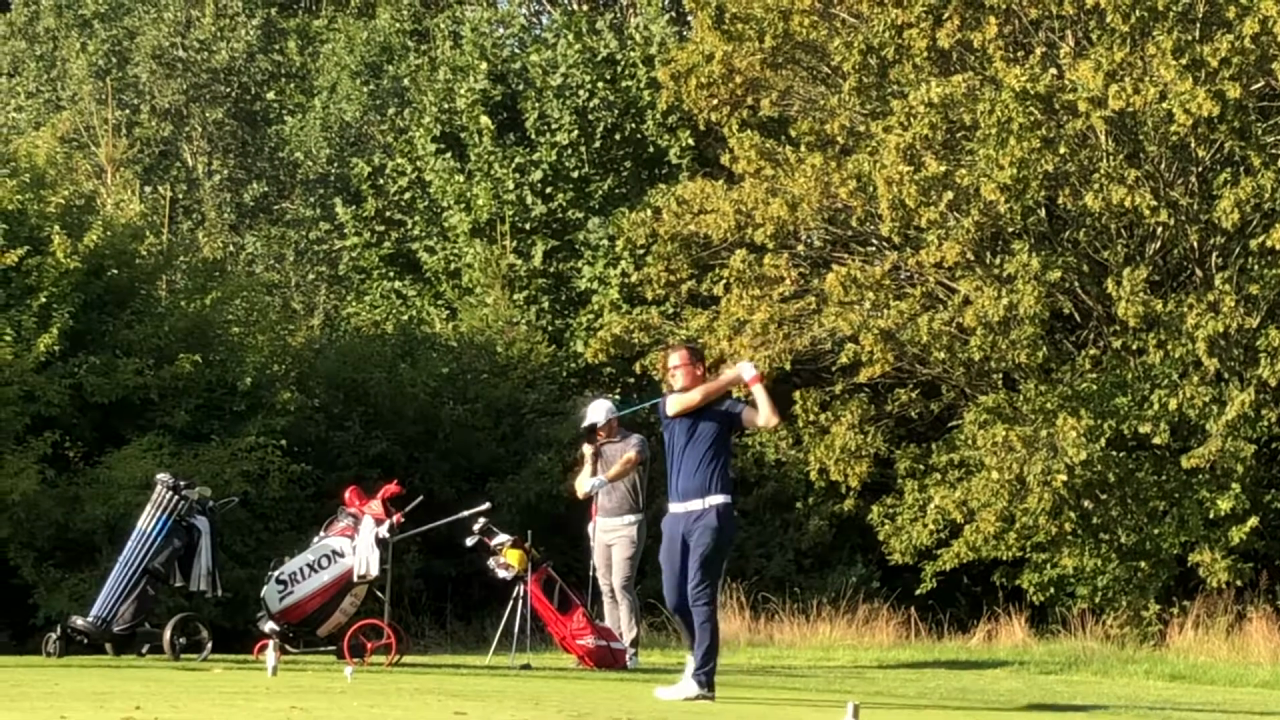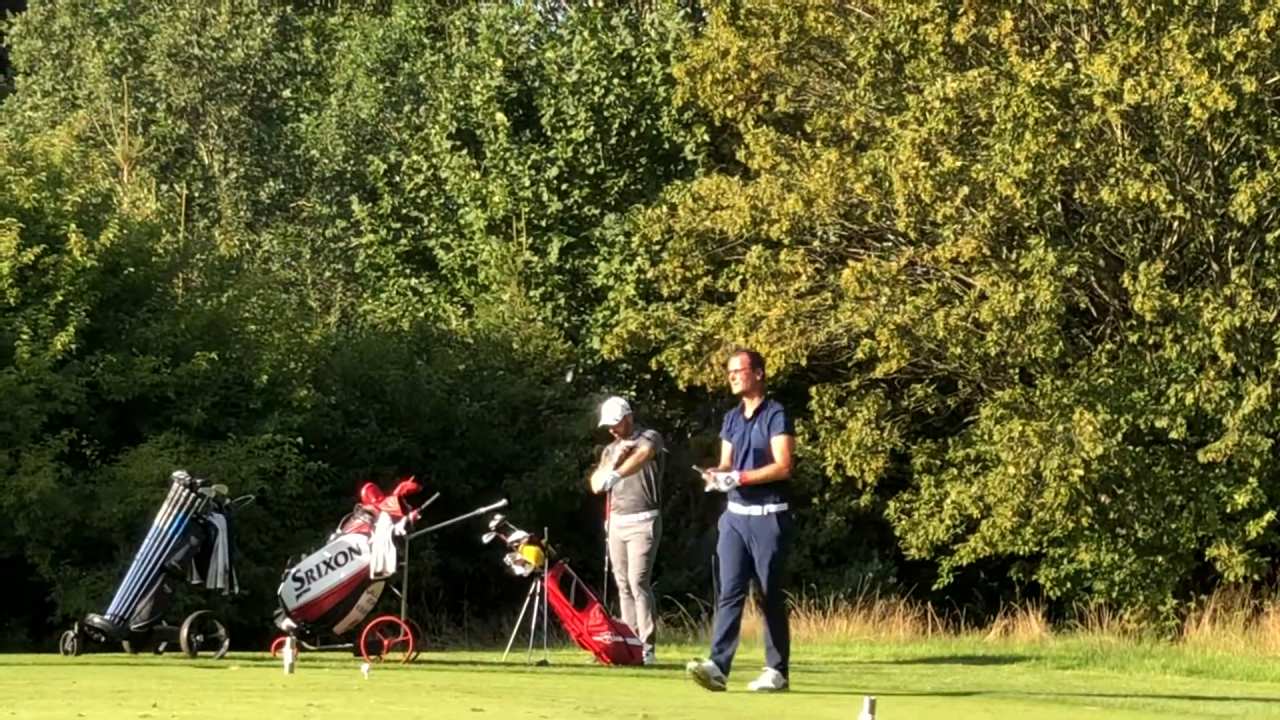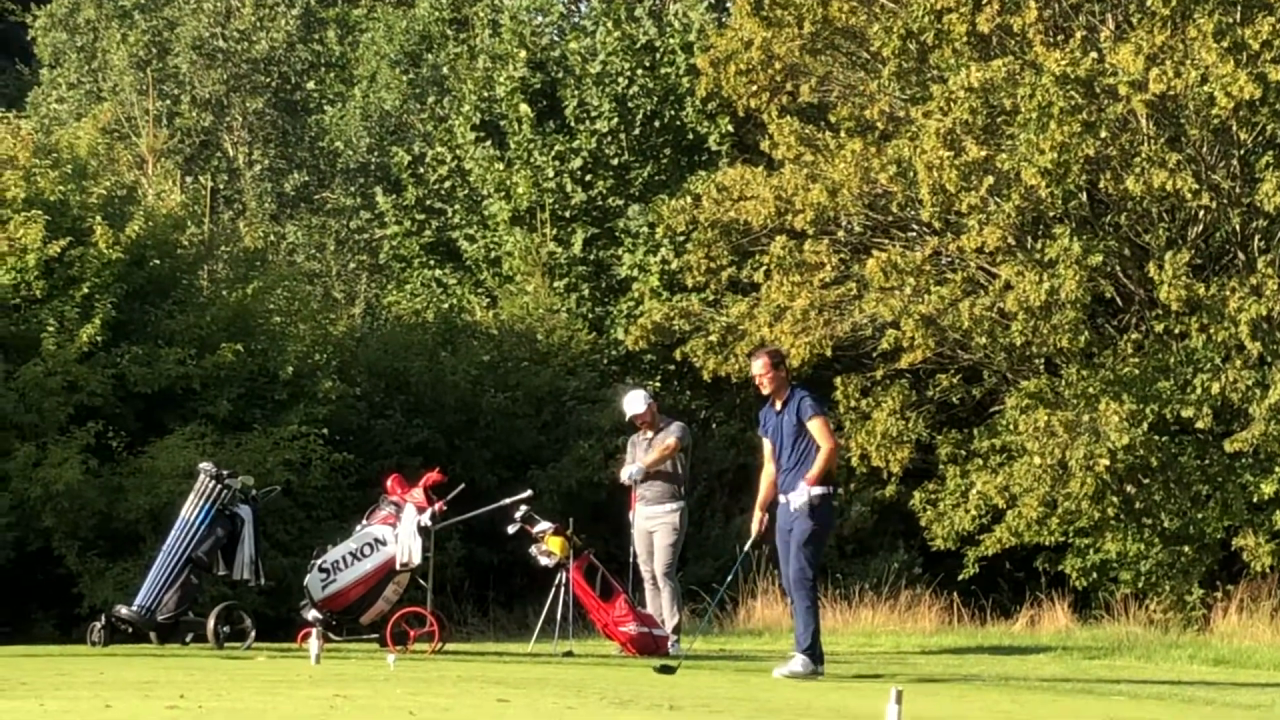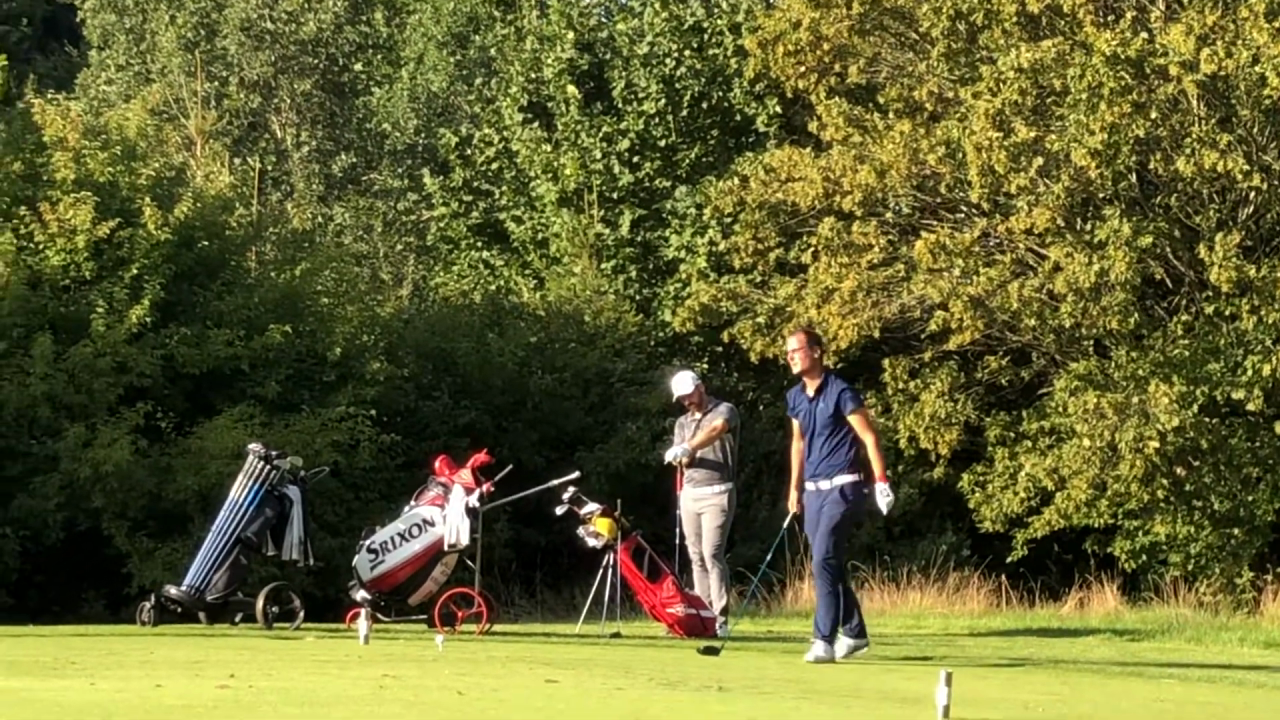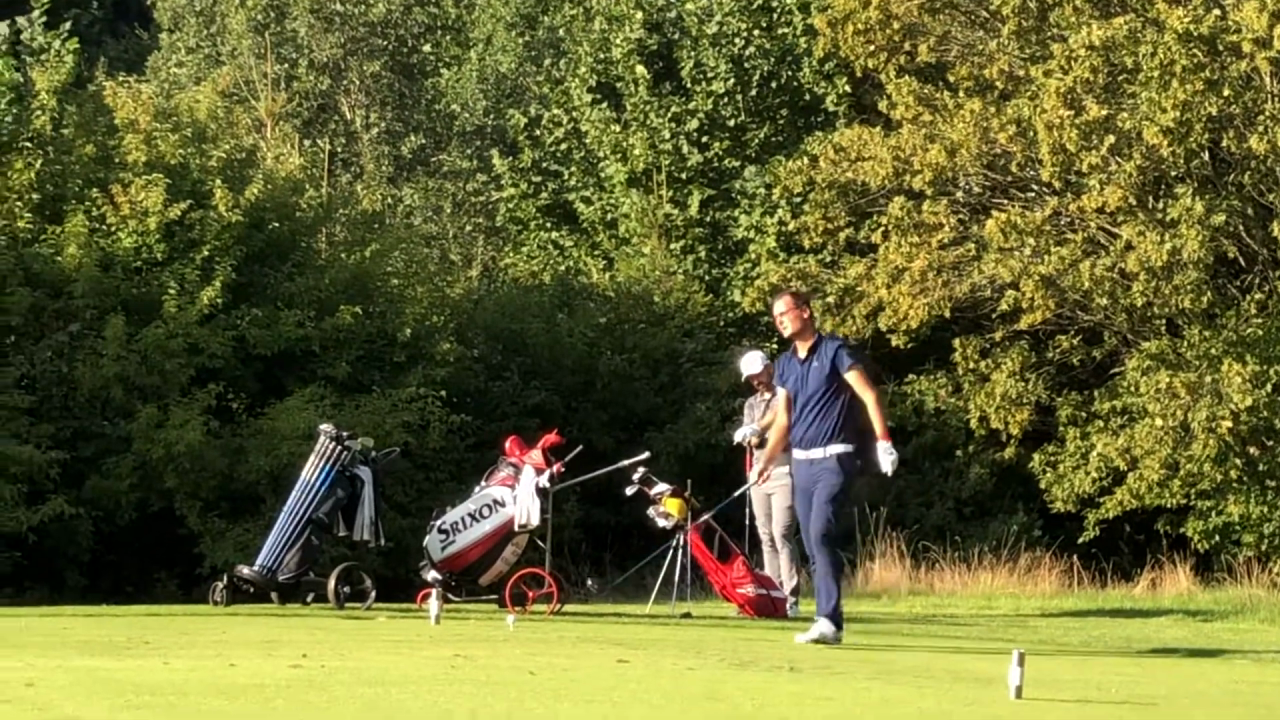
dt=1s
person 1, frame 1
left shoulder: (727, 407)
right shoulder: (668, 405)
left elbow: (770, 420)
right elbow: (689, 402)
left wrist: (753, 380)
right wrist: (730, 376)
left hip: (712, 512)
right hip: (676, 514)
left knee: (700, 593)
right knee: (675, 597)
left ankle: (702, 680)
right ankle: (699, 656)
person 1, frame 2
left shoulder: (776, 415)
right shoulder: (731, 418)
left elbow: (783, 467)
left wrist: (739, 478)
right wrist: (716, 474)
left hip: (769, 518)
right hip: (735, 516)
left knee: (771, 596)
right knee: (730, 592)
left ankle: (777, 670)
right ankle: (717, 666)
person 1, frame 3
left shoulder: (804, 402)
right shoulder: (766, 415)
left elbow: (829, 446)
left wrist: (807, 483)
right wrist: (759, 509)
left hip: (811, 502)
right hip: (786, 506)
left knee: (802, 578)
right knee: (791, 583)
left ankle: (806, 656)
right ankle: (810, 657)
person 1, frame 4
left shoulder: (840, 391)
right shoulder: (794, 396)
left elbow: (870, 438)
left wrist: (880, 481)
right wrist: (794, 487)
left hip: (841, 489)
right hip: (811, 492)
left knee: (825, 560)
right knee: (826, 565)
left ankle: (825, 641)
right ankle: (854, 632)
person 1, frame 5
left shoulder: (834, 351)
right shoulder: (784, 363)
left elbow: (869, 395)
left wrist: (883, 439)
right wrist: (766, 460)
left hip: (833, 459)
right hip: (801, 463)
left knee: (822, 535)
right knee: (814, 545)
left ankle: (826, 617)
right ankle: (831, 622)
person 2, frame 1
left shoulder: (635, 441)
right shoulder: (595, 449)
left elbow: (628, 463)
right elbow: (581, 492)
left wrist: (602, 480)
right wrist: (589, 462)
left hip: (627, 525)
right hip: (600, 526)
left knee: (622, 585)
right knee: (607, 588)
left ankle: (630, 651)
person 2, frame 2
left shoulder: (650, 437)
right shoulder: (610, 449)
left elbow: (641, 457)
right elbow: (596, 486)
left wrist: (615, 475)
right wrist: (615, 459)
left hip: (643, 522)
right hip: (616, 523)
left knee: (638, 582)
right knee: (623, 585)
left ankle: (647, 648)
person 2, frame 3
left shoulder: (677, 429)
right shoulder: (634, 441)
left elbow: (667, 450)
right elbow: (628, 478)
left wrist: (641, 466)
right wrist: (635, 470)
left hip: (669, 512)
right hip: (641, 513)
left knee: (663, 573)
right knee: (648, 575)
left ankle: (672, 638)
person 2, frame 4
left shoulder: (724, 410)
right shoulder: (682, 423)
left elbow: (716, 430)
right elbow: (682, 461)
left wrist: (687, 447)
right wrist: (683, 456)
left hip: (717, 493)
right hip: (689, 494)
left knee: (712, 554)
right knee: (696, 557)
left ankle: (720, 620)
person 2, frame 5
right shoulder: (751, 403)
right elbow: (752, 442)
left wrist: (756, 427)
right wrist: (754, 438)
left hip: (786, 473)
left knee: (781, 535)
right knee: (766, 537)
left ankle: (791, 599)
